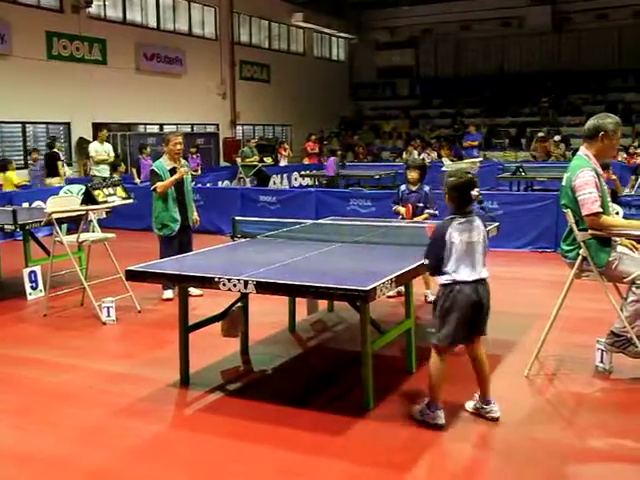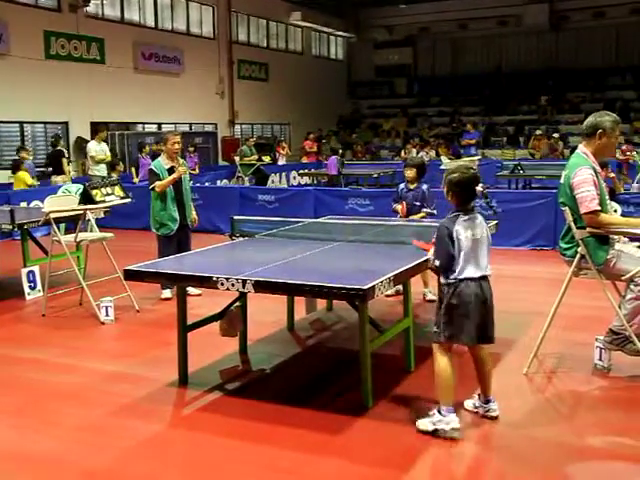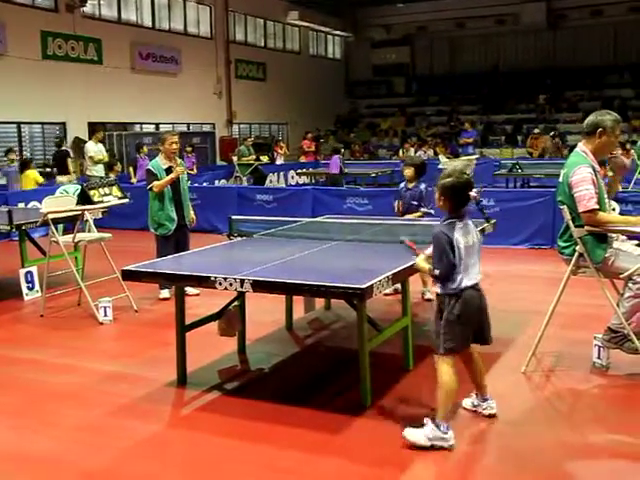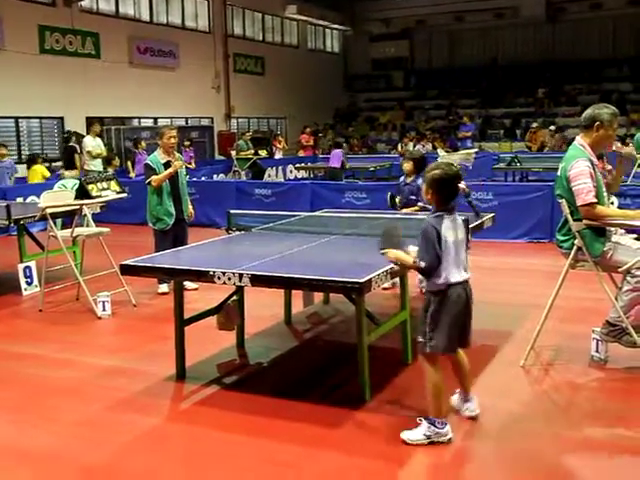
dt=0.2s
person 1, frame 1
left shoulder: (444, 228)
right shoulder: (480, 224)
left elbow: (433, 268)
left wrist: (434, 245)
left hip: (454, 292)
right hip: (480, 289)
left knee: (439, 351)
right knee: (476, 346)
left ankle: (433, 409)
right ankle: (486, 403)
person 1, frame 2
left shoulder: (448, 226)
right shoulder: (481, 221)
left elbow: (441, 268)
left wrist: (433, 258)
left hip: (458, 290)
right hip: (482, 286)
left knee: (442, 349)
right knee: (478, 347)
left ankle: (445, 415)
right ankle: (486, 402)
person 1, frame 3
left shoulder: (443, 233)
right shoulder: (470, 226)
left elbow: (443, 275)
left wrist: (423, 265)
right wrist: (435, 256)
left hip: (455, 299)
right hip: (474, 293)
left knee: (444, 360)
right knee: (466, 350)
left ankle: (441, 430)
right ankle: (484, 400)
person 1, frame 4
left shoulder: (432, 226)
right shoulder: (458, 220)
left elbow: (428, 268)
left wrist: (401, 258)
right wrist: (420, 252)
left hip: (442, 295)
right hip: (461, 289)
left knee: (430, 358)
right knee: (453, 347)
left ankle: (437, 426)
right ankle: (466, 400)
person 2, frame 1
left shoulder: (589, 166)
right shoulder: (585, 171)
right elbow: (593, 220)
left hip: (596, 245)
right hip: (589, 251)
right ankle: (619, 337)
person 2, frame 2
left shoulder: (587, 164)
right shoulder: (583, 169)
right elbow: (592, 218)
left hip: (595, 243)
right hip: (587, 248)
right ankle: (618, 335)
person 2, frame 3
left shoulder: (586, 162)
right shoulder: (582, 168)
left elbow: (600, 203)
right elbow: (590, 216)
left hip: (594, 242)
right hip: (585, 247)
right ankle: (616, 333)
person 2, frame 4
left shoulder: (586, 156)
right shoulder: (580, 162)
left elbow: (604, 192)
right elbow: (589, 210)
left wrist: (620, 169)
left hip: (593, 235)
right hip: (584, 240)
right ankle: (614, 326)
person 3, frame 1
left shoulder: (185, 165)
right shoulder: (158, 167)
right elbow: (159, 189)
left wrist: (194, 211)
right wrist: (176, 176)
left hip: (185, 217)
right hip: (168, 218)
left knee: (186, 252)
right knee: (168, 254)
right ankle: (168, 287)
person 3, frame 2
left shoulder: (183, 164)
right shoulder: (156, 166)
right elbow: (158, 188)
left wrist: (192, 210)
right wrist: (175, 175)
left hip: (183, 216)
right hip: (166, 217)
left knee: (185, 252)
right knee: (167, 254)
right ankle: (166, 287)
person 3, frame 3
left shoulder: (180, 164)
right shoulder: (153, 166)
right elbow: (155, 188)
left wrist: (190, 210)
right wrist: (172, 175)
left hip: (182, 216)
right hip: (165, 217)
left knee: (183, 252)
right knee: (165, 254)
right ankle: (165, 287)
person 3, frame 4
left shoulder: (179, 158)
right shoulder: (152, 161)
right elbow: (154, 182)
left wrist: (188, 205)
right wrist: (171, 170)
left hip: (180, 210)
right hip: (163, 211)
left knee: (181, 246)
right knee: (163, 248)
right ankle: (163, 282)
person 4, frame 1
left shoulder: (425, 190)
right shoulder: (402, 189)
right elbow: (395, 206)
left wrist: (420, 218)
right wrist: (400, 209)
left ankle: (428, 291)
right ankle: (402, 287)
person 4, frame 2
left shoulder: (424, 189)
right shoulder: (401, 187)
left elbow: (428, 210)
right elbow: (395, 204)
left wrist: (416, 217)
right wrist: (398, 208)
left ankle: (427, 290)
right ankle: (400, 286)
person 4, frame 3
left shoulder: (422, 188)
right shoulder: (402, 186)
left elbow: (426, 210)
left wrist: (413, 216)
right wrist: (397, 206)
left ankle: (426, 288)
right ankle: (399, 284)
person 4, frame 4
left shoulder: (420, 183)
right shoulder: (402, 180)
left wrist: (409, 210)
right wrist: (397, 200)
left ankle: (423, 281)
right ankle: (397, 278)
